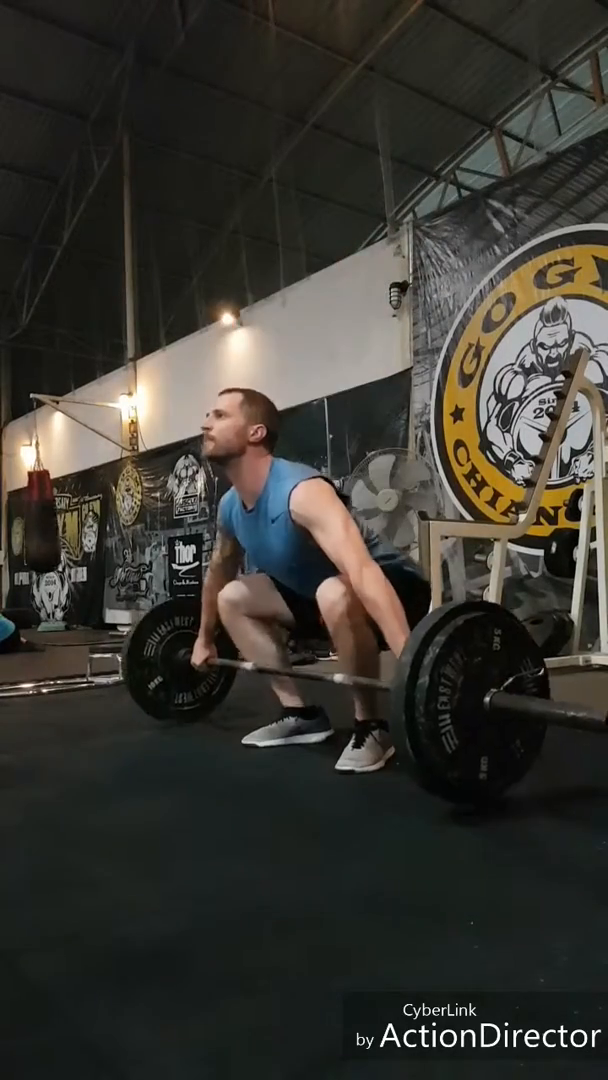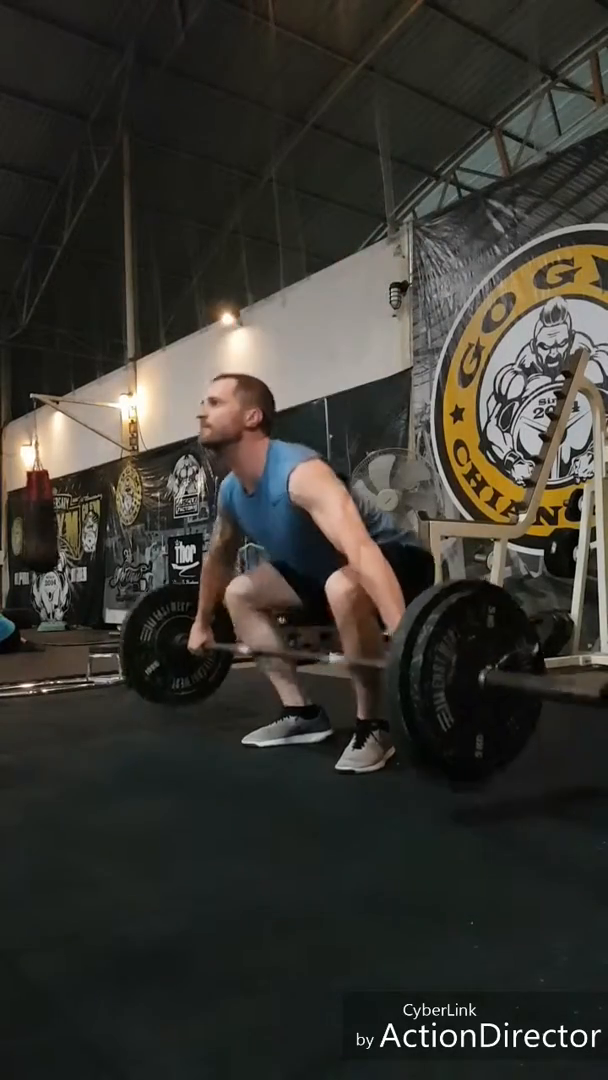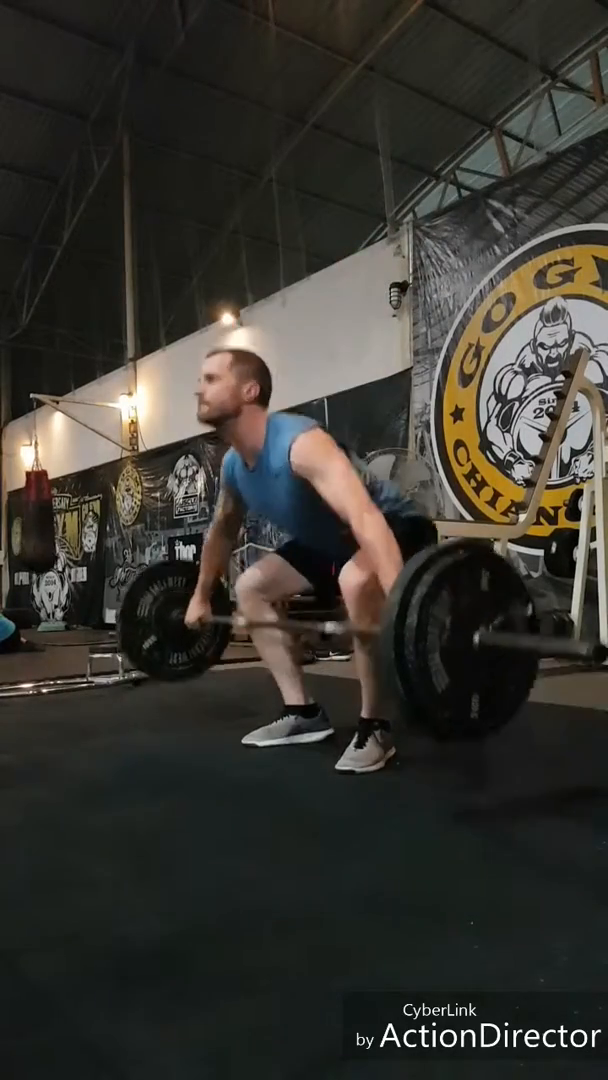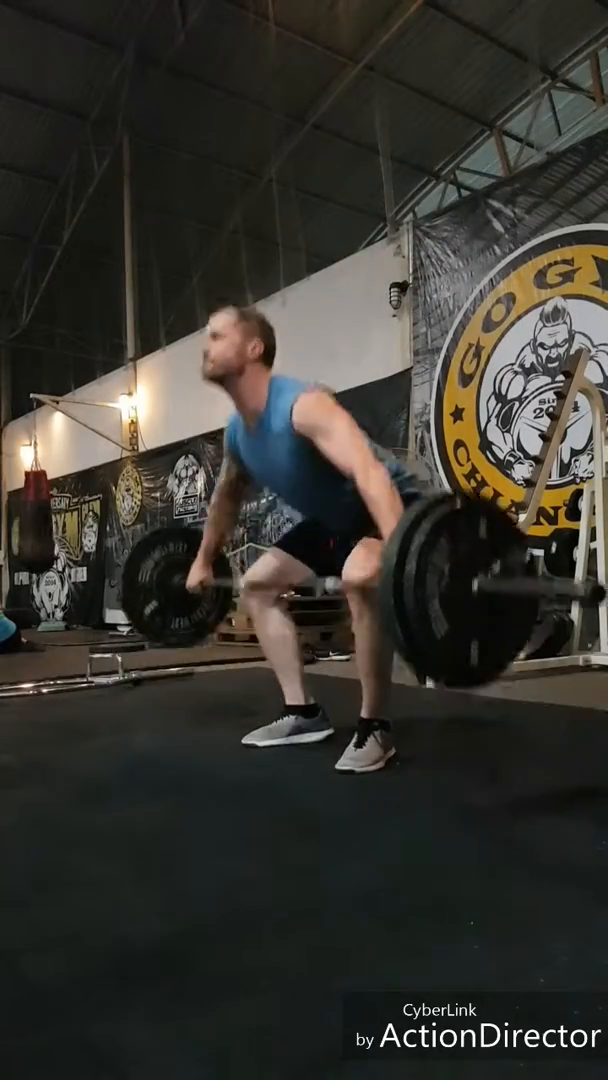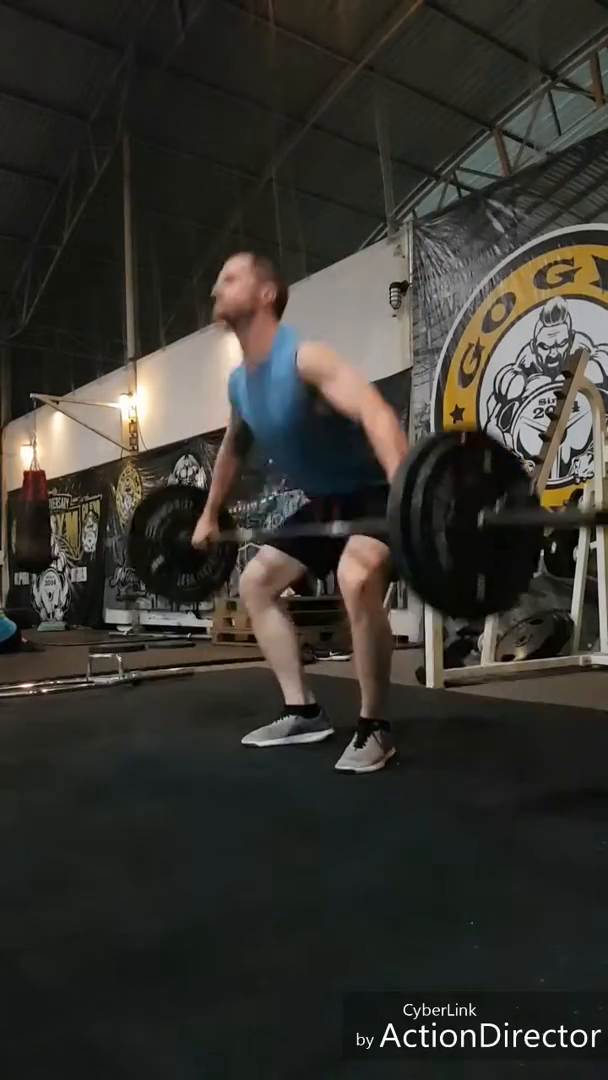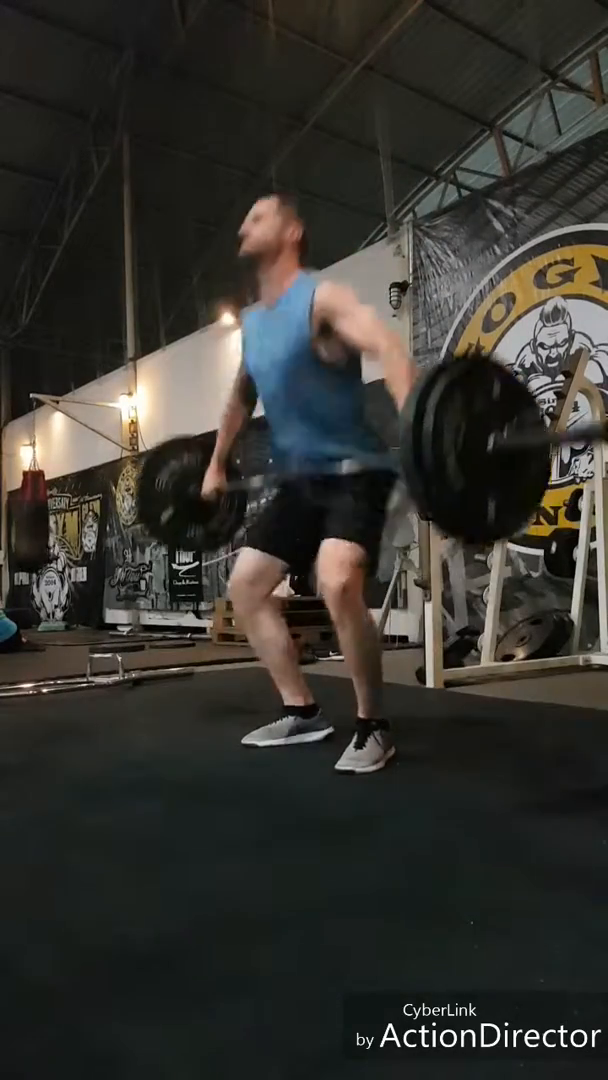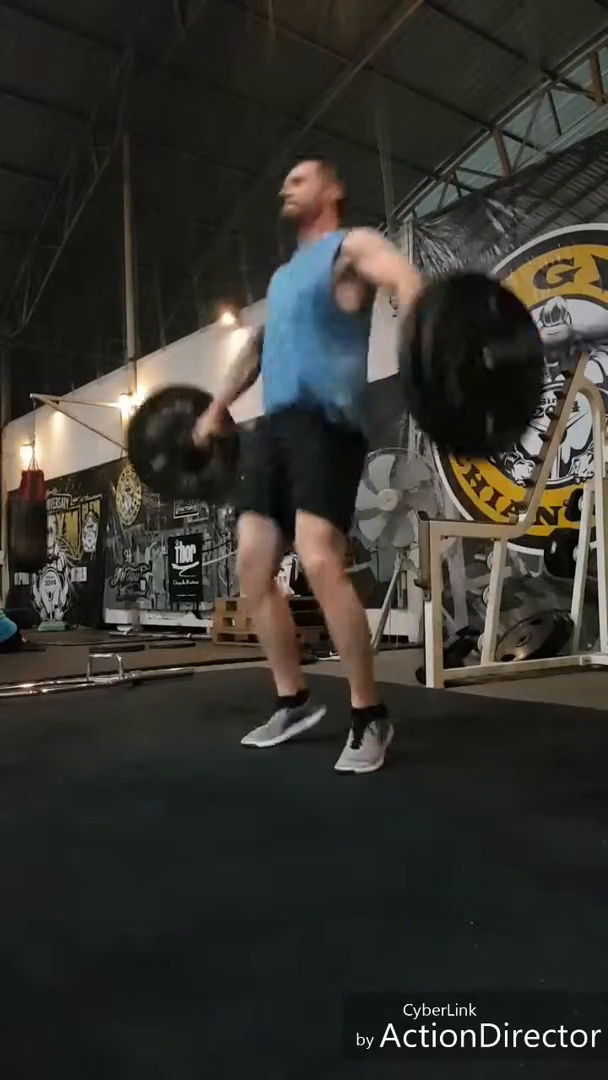
dt=0.1s
person 1, frame 1
left shoulder: (302, 492)
right shoulder: (230, 507)
left elbow: (363, 573)
right elbow: (218, 572)
right wrist: (204, 639)
left hip: (392, 588)
left knee: (335, 597)
right knee: (232, 600)
left ankle: (372, 728)
right ankle: (300, 713)
person 1, frame 2
left shoulder: (299, 473)
right shoulder: (232, 490)
left elbow: (363, 553)
right elbow: (218, 557)
right wrist: (202, 623)
left hip: (390, 560)
left knee: (344, 591)
right knee: (240, 593)
left ankle: (372, 728)
right ankle: (302, 714)
person 1, frame 3
left shoulder: (300, 444)
right shoulder: (233, 465)
left elbow: (366, 521)
right elbow: (221, 532)
right wrist: (201, 597)
left hip: (394, 531)
left knee: (357, 582)
right knee: (250, 586)
left ankle: (375, 728)
right ankle: (303, 711)
person 1, frame 4
left shoulder: (302, 407)
right shoulder: (236, 430)
left elbow: (370, 473)
right elbow: (225, 498)
right wrist: (202, 561)
left hip: (383, 511)
right hip: (329, 518)
left knee: (360, 580)
right knee: (255, 582)
left ankle: (375, 729)
right ankle: (302, 711)
person 1, frame 5
left shoulder: (304, 356)
right shoulder: (240, 381)
left elbow: (377, 415)
right elbow: (231, 452)
right wrist: (210, 515)
left hip: (376, 493)
right hip: (326, 501)
left knee: (357, 580)
right knee: (255, 581)
left ankle: (375, 728)
right ankle: (302, 711)
person 1, frame 6
left shoulder: (322, 298)
right shoulder: (254, 322)
left elbow: (389, 349)
right elbow: (240, 398)
right wrist: (217, 466)
left hip: (353, 472)
right hip: (299, 479)
left knee: (337, 583)
right knee: (244, 586)
left ankle: (372, 727)
right ankle: (301, 714)
person 1, frame 7
left shoulder: (351, 245)
right shoulder: (285, 275)
left elbow: (407, 282)
right elbow: (258, 346)
right wrist: (216, 408)
left hip: (325, 426)
right hip: (276, 429)
left knee: (319, 562)
right knee: (251, 568)
left ankle: (369, 717)
right ankle: (294, 700)
